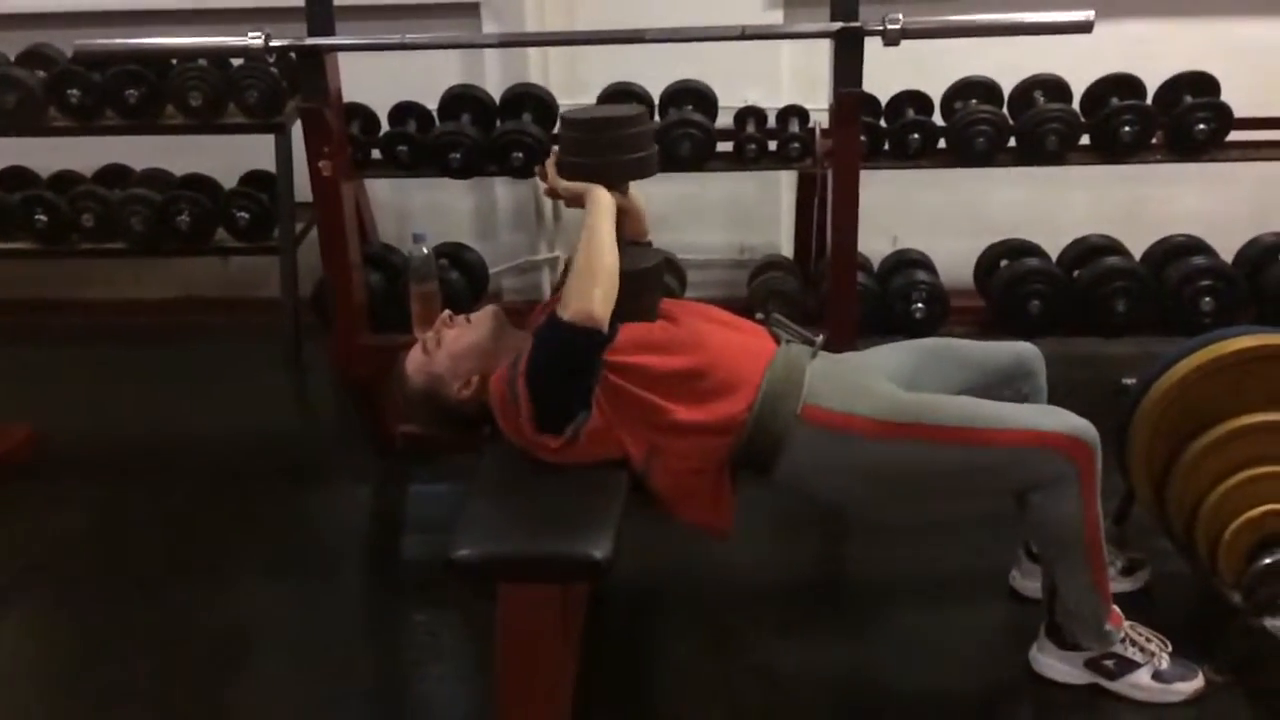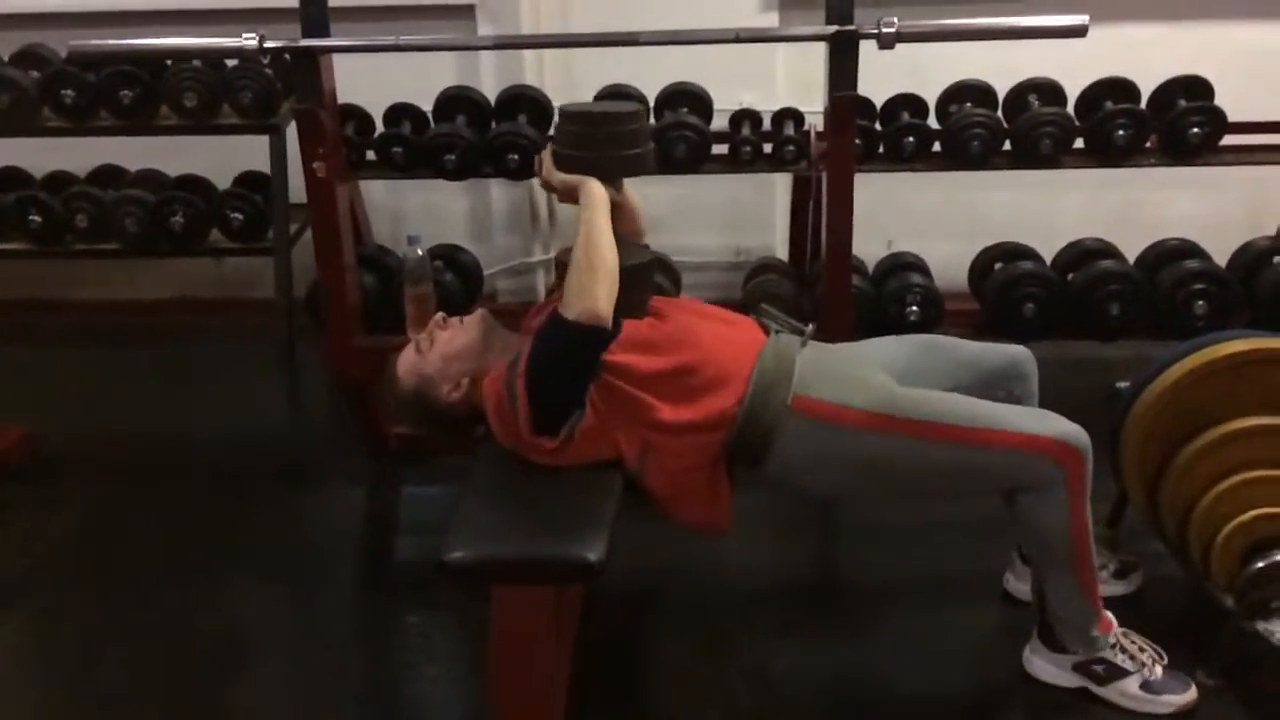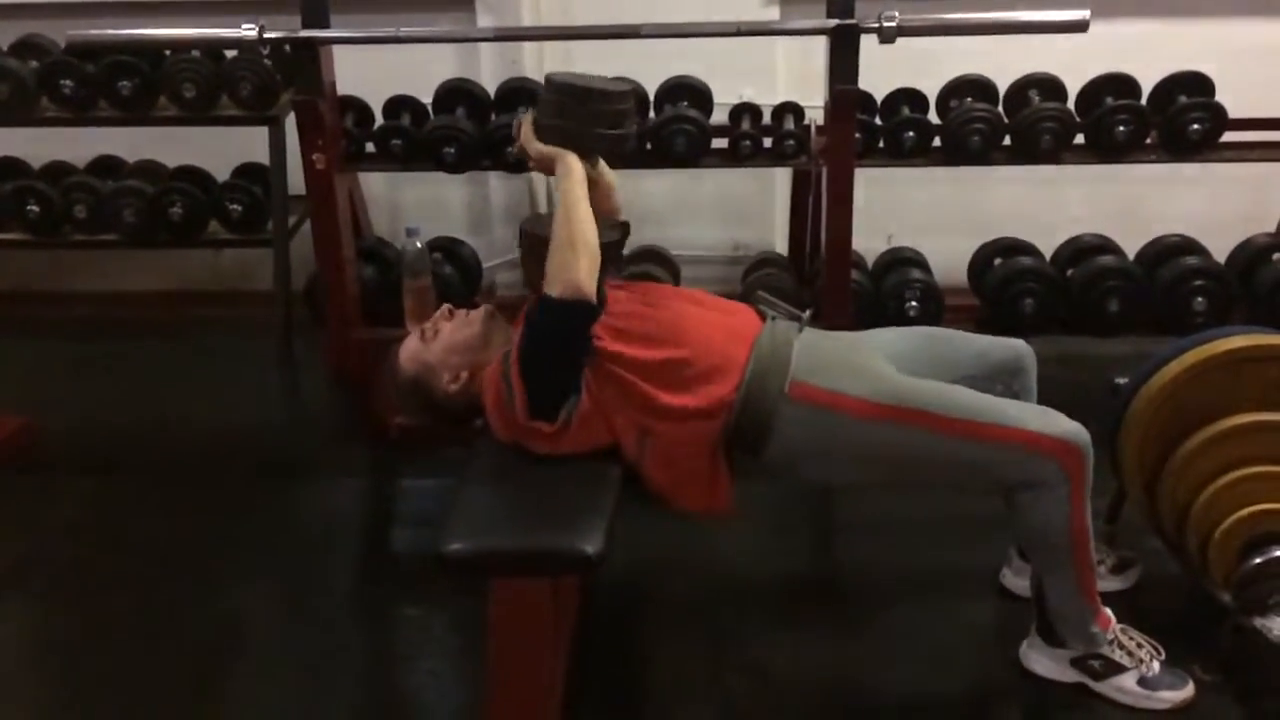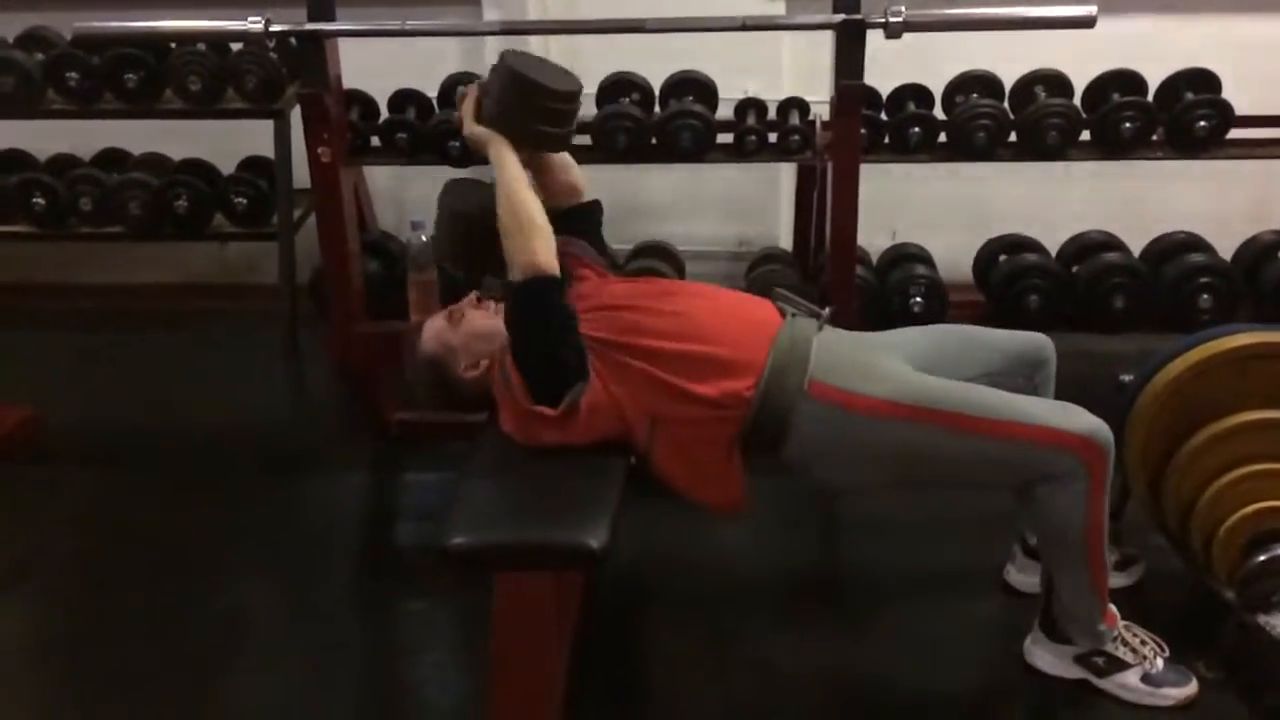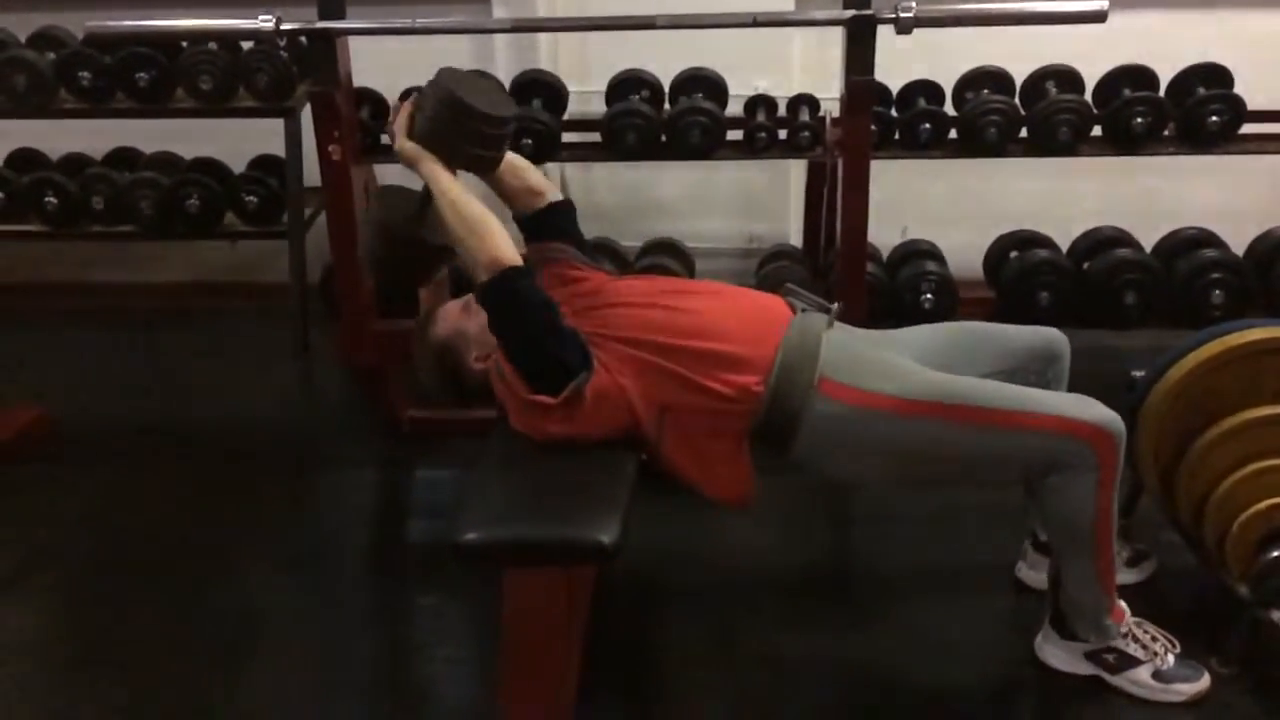
dt=0.2s
person 1, frame 1
left shoulder: (536, 330)
right shoulder: (531, 392)
left elbow: (635, 250)
right elbow: (590, 323)
left wrist: (608, 189)
right wrist: (595, 198)
left hip: (804, 368)
right hip: (799, 422)
left knee: (1018, 365)
right knee: (1069, 444)
left ankle: (1054, 555)
right ankle: (1084, 637)
person 1, frame 2
left shoulder: (529, 336)
right shoulder: (524, 398)
left elbow: (628, 249)
right elbow: (590, 322)
left wrist: (600, 183)
right wrist: (589, 192)
left hip: (795, 360)
right hip: (790, 413)
left knee: (1010, 366)
right knee: (1060, 449)
left ankle: (1047, 560)
right ankle: (1075, 642)
person 1, frame 3
left shoulder: (528, 333)
right shoulder: (524, 389)
left elbow: (603, 228)
right elbow: (575, 294)
left wrist: (580, 159)
right wrist: (564, 163)
left hip: (791, 348)
right hip: (788, 403)
left knee: (1010, 361)
right knee: (1062, 445)
left ankle: (1046, 550)
right ankle: (1074, 635)
person 1, frame 4
left shoulder: (564, 305)
right shoulder: (539, 387)
left elbow: (572, 203)
right elbow: (531, 275)
left wrist: (519, 141)
right wrist: (497, 149)
left hip: (812, 346)
right hip: (811, 401)
left knee: (1032, 356)
right knee: (1084, 442)
left ankle: (1050, 545)
right ankle: (1077, 633)
person 1, frame 5
left shoulder: (564, 298)
right shoulder: (541, 380)
left elbow: (544, 203)
right elbow: (502, 275)
right wrist: (428, 166)
left hip: (823, 343)
right hip: (820, 400)
left knee: (1044, 351)
right knee: (1092, 433)
left ankle: (1059, 542)
right ankle: (1086, 630)
